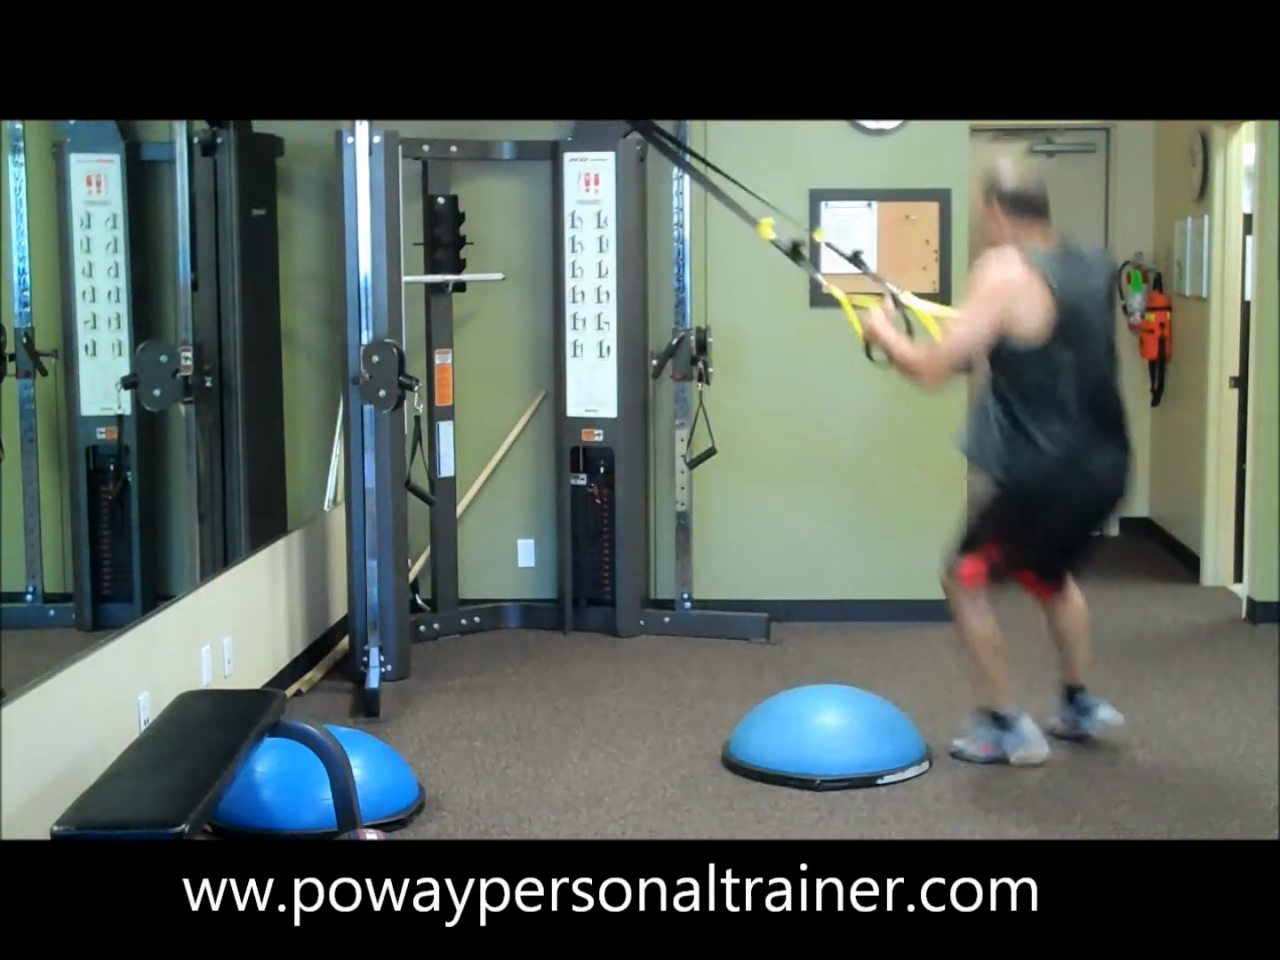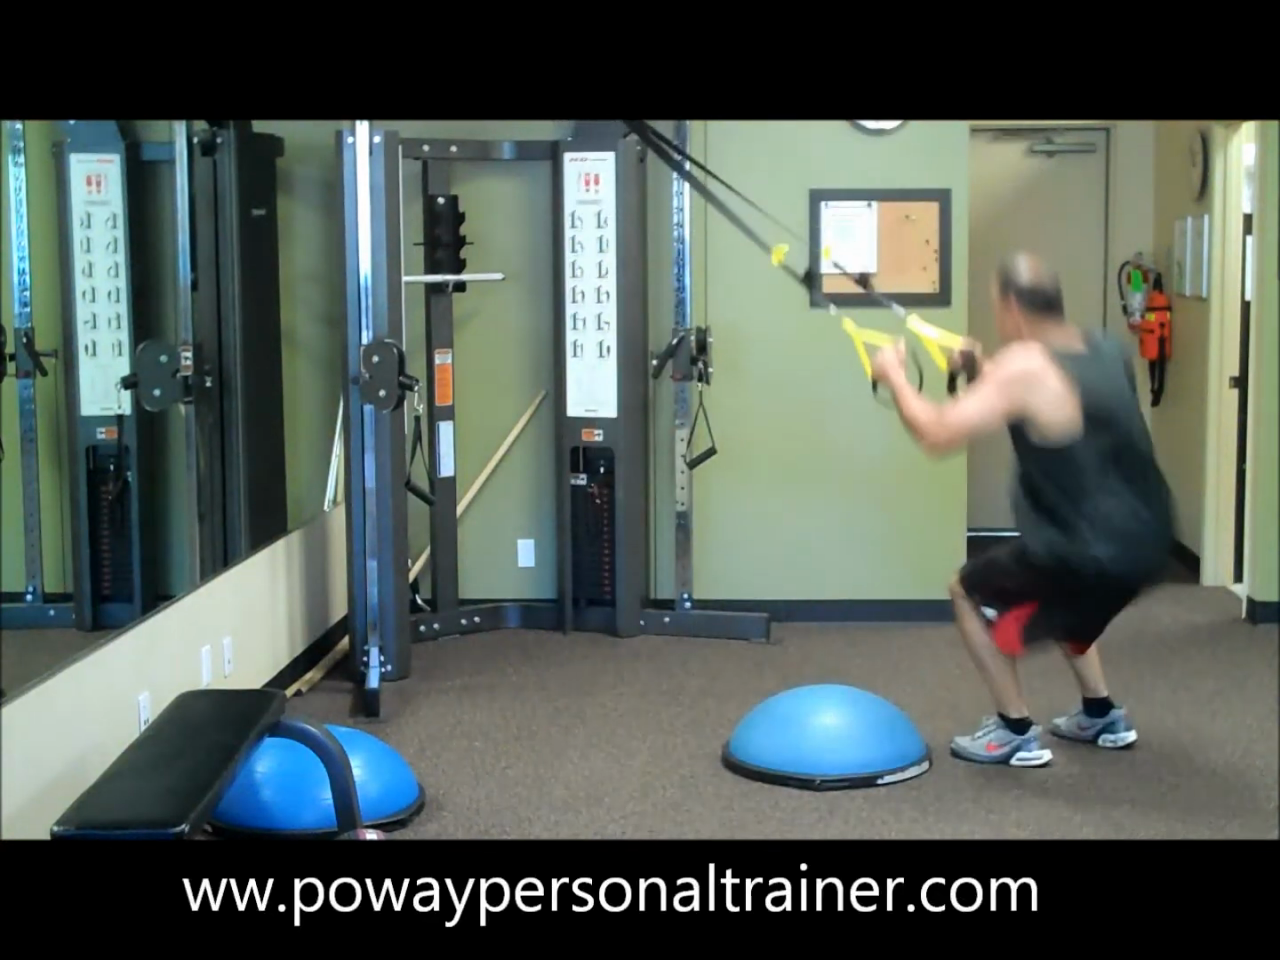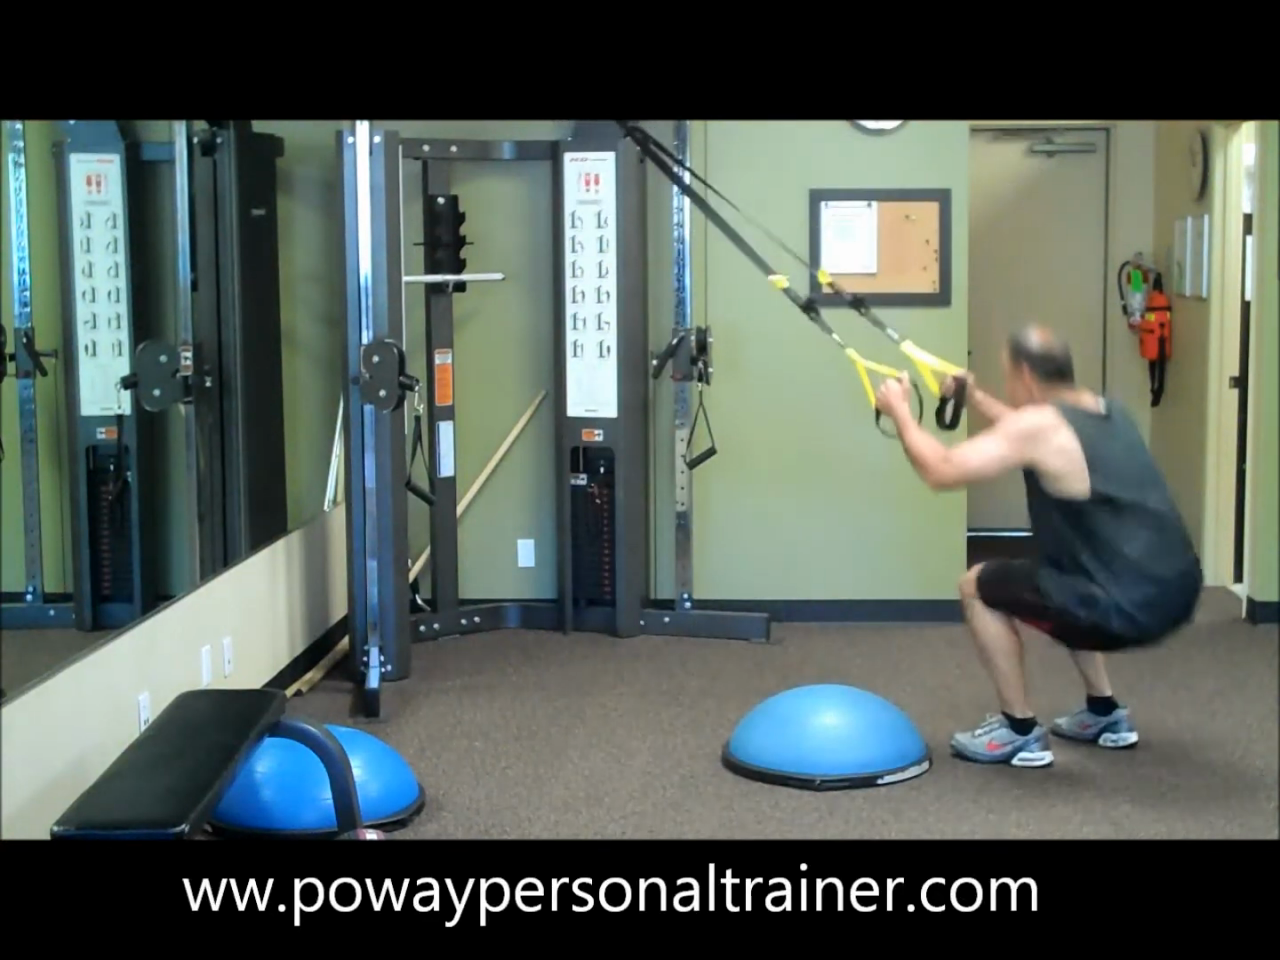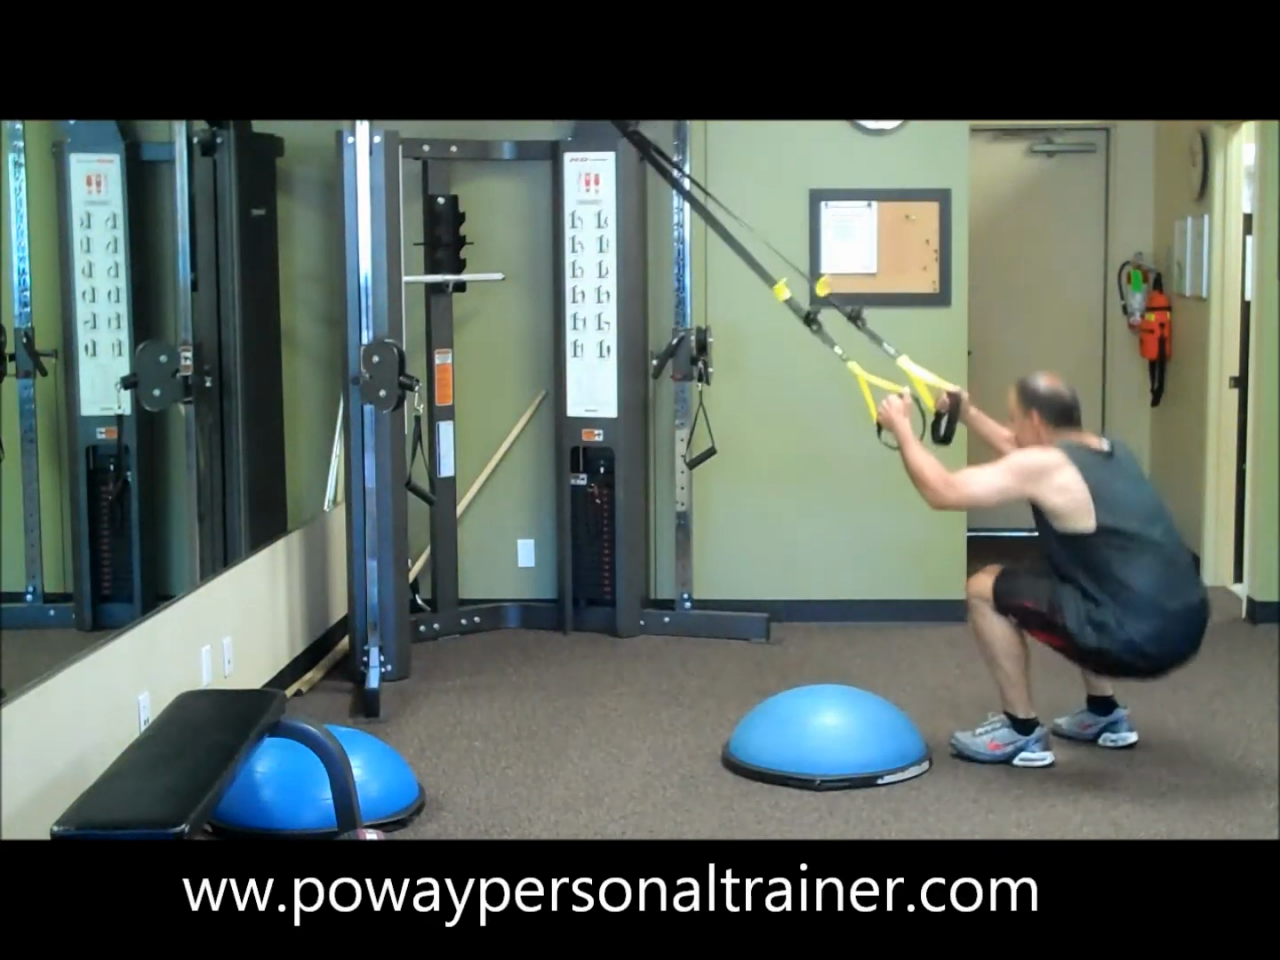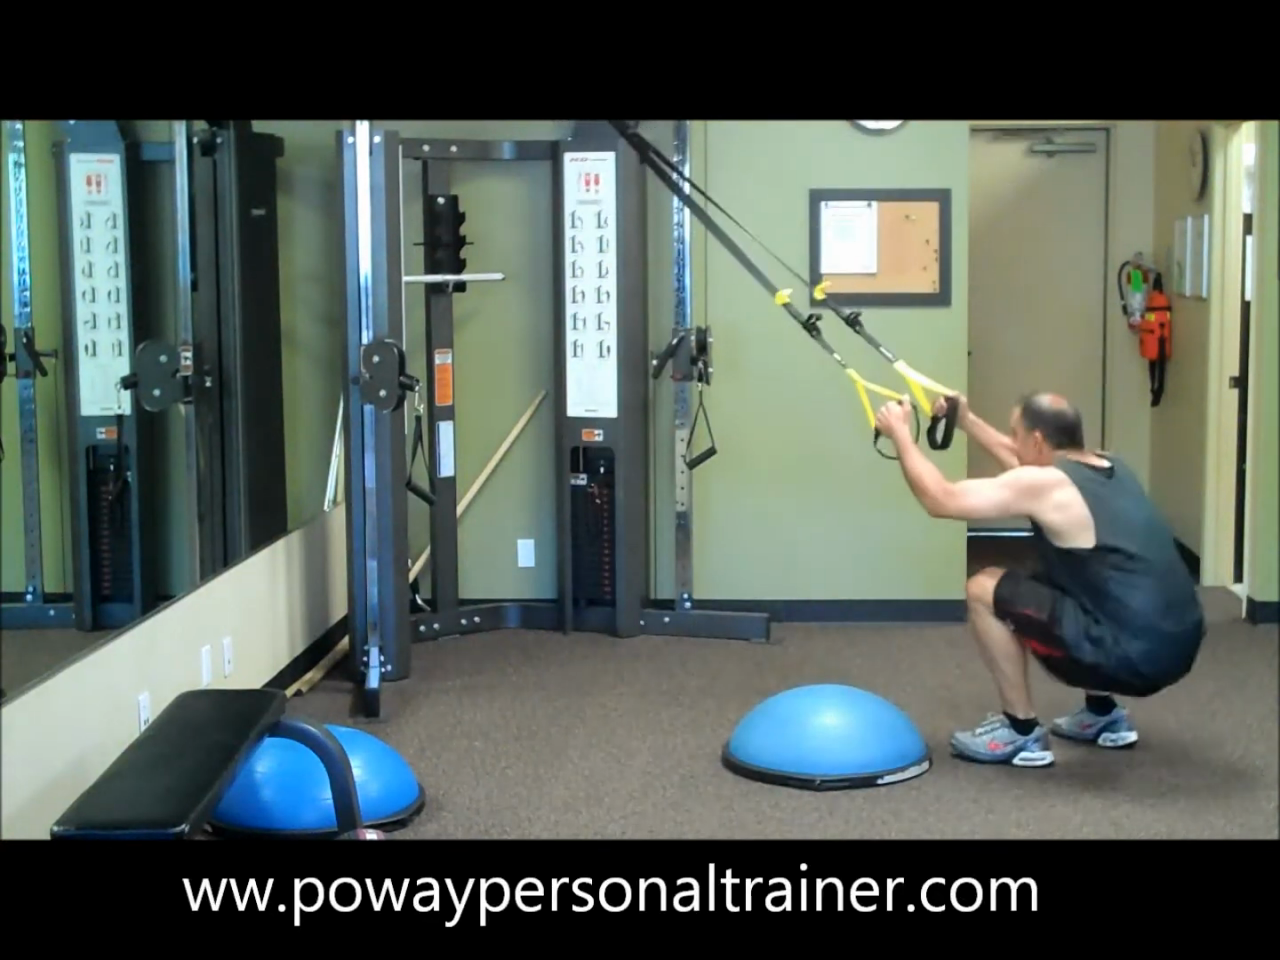
dt=0.1s
person 1, frame 1
left shoulder: (1006, 273)
right shoulder: (1092, 266)
left elbow: (932, 366)
left wrist: (880, 328)
right wrist: (971, 319)
left hip: (1053, 476)
right hip: (1104, 471)
left knee: (966, 576)
right knee: (1046, 572)
left ankle: (1009, 728)
right ankle: (1083, 707)
person 1, frame 2
left shoulder: (1025, 368)
right shoulder: (1105, 352)
left elbow: (939, 435)
left wrist: (894, 375)
right wrist: (979, 365)
left hip: (1098, 552)
right hip: (1148, 542)
left knee: (971, 595)
right knee: (1067, 612)
left ankle: (1016, 733)
right ankle: (1103, 715)
person 1, frame 3
left shoulder: (1039, 430)
right shoulder: (1108, 413)
left elbow: (941, 471)
left wrist: (898, 408)
right wrist: (973, 394)
left hip: (1133, 604)
right hip: (1176, 589)
left knee: (980, 589)
right knee: (1043, 579)
left ankle: (1019, 732)
right ankle: (1106, 716)
person 1, frame 4
left shoulder: (1044, 468)
right shoulder: (1110, 451)
left elbow: (942, 492)
left wrist: (900, 426)
right wrist: (966, 414)
left hip: (1142, 635)
right hip: (1185, 621)
left knee: (985, 591)
right knee: (1068, 596)
left ankle: (1022, 732)
right ankle: (1105, 713)
person 1, frame 5
left shoulder: (1046, 487)
right shoulder: (1111, 469)
left elbow: (943, 500)
left wrist: (900, 432)
right wrist: (966, 421)
left hip: (1139, 652)
right hip: (1181, 639)
left knee: (986, 592)
left ankle: (1022, 732)
right ankle: (1105, 716)
